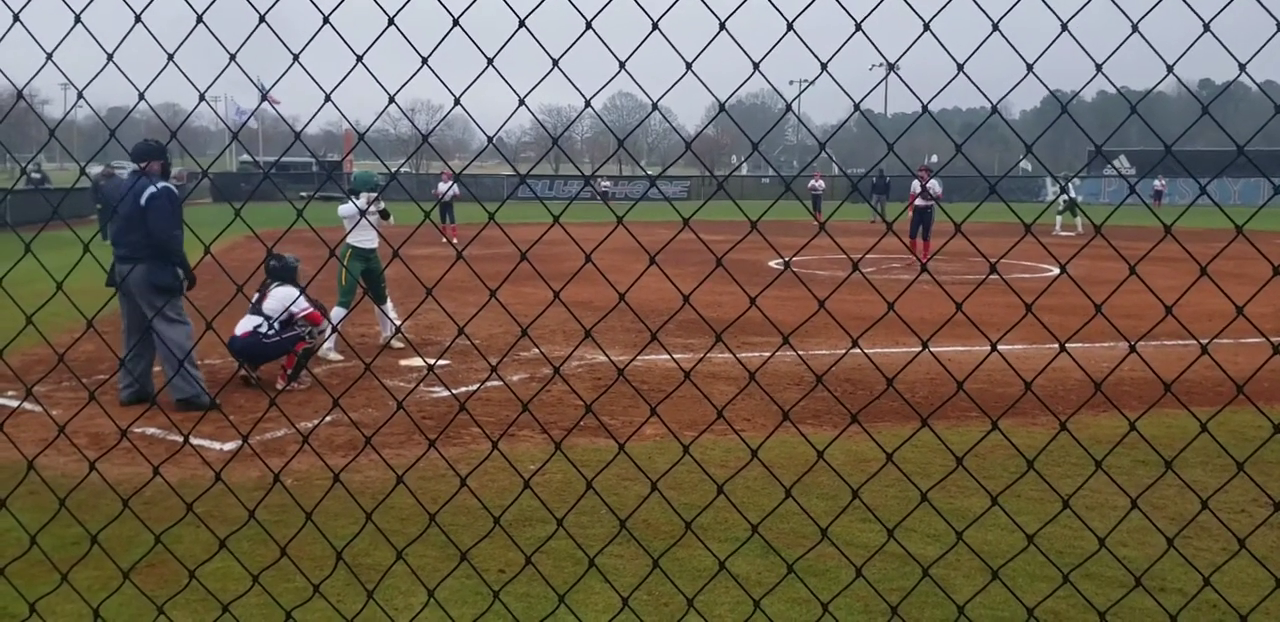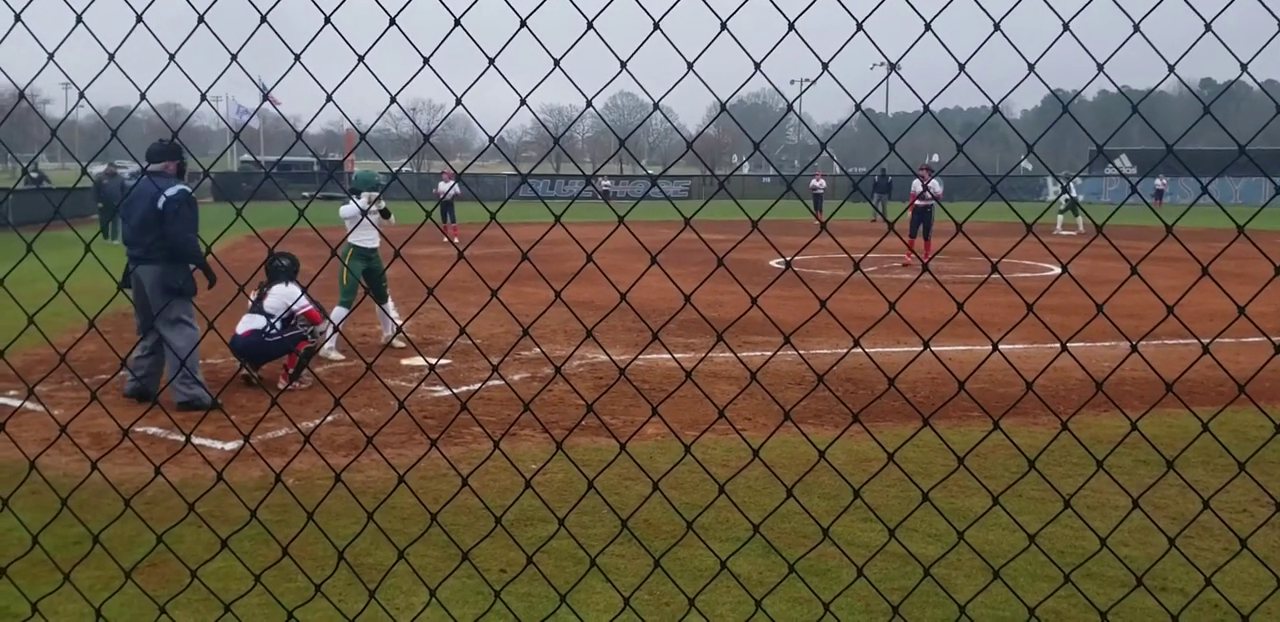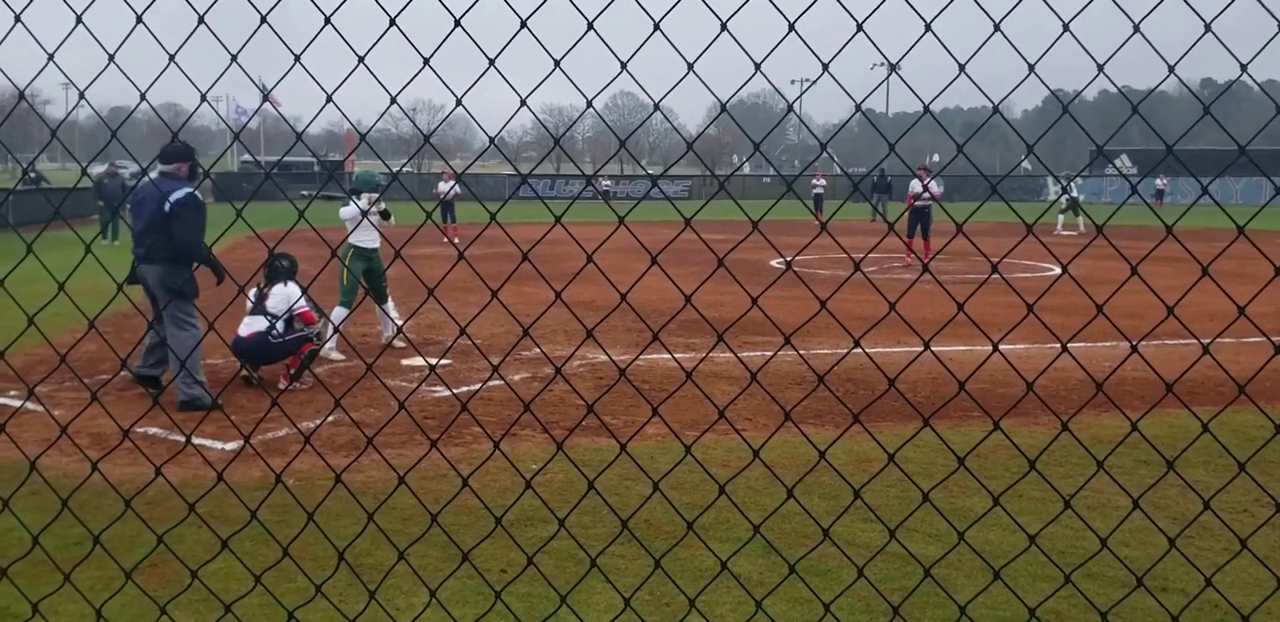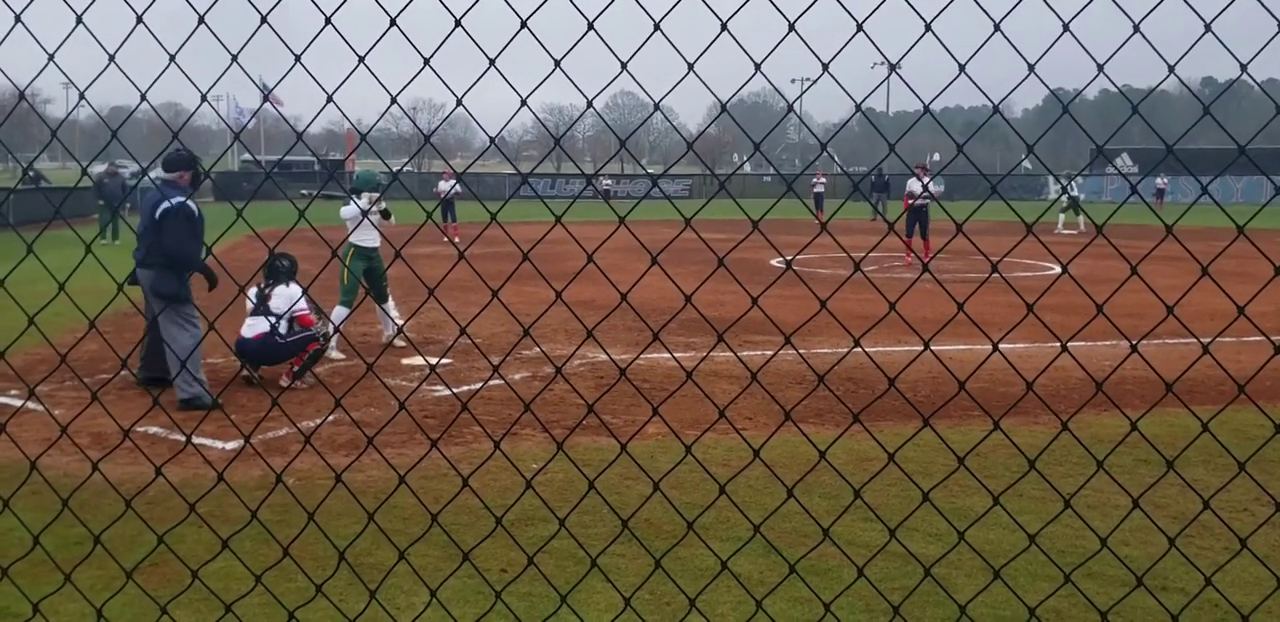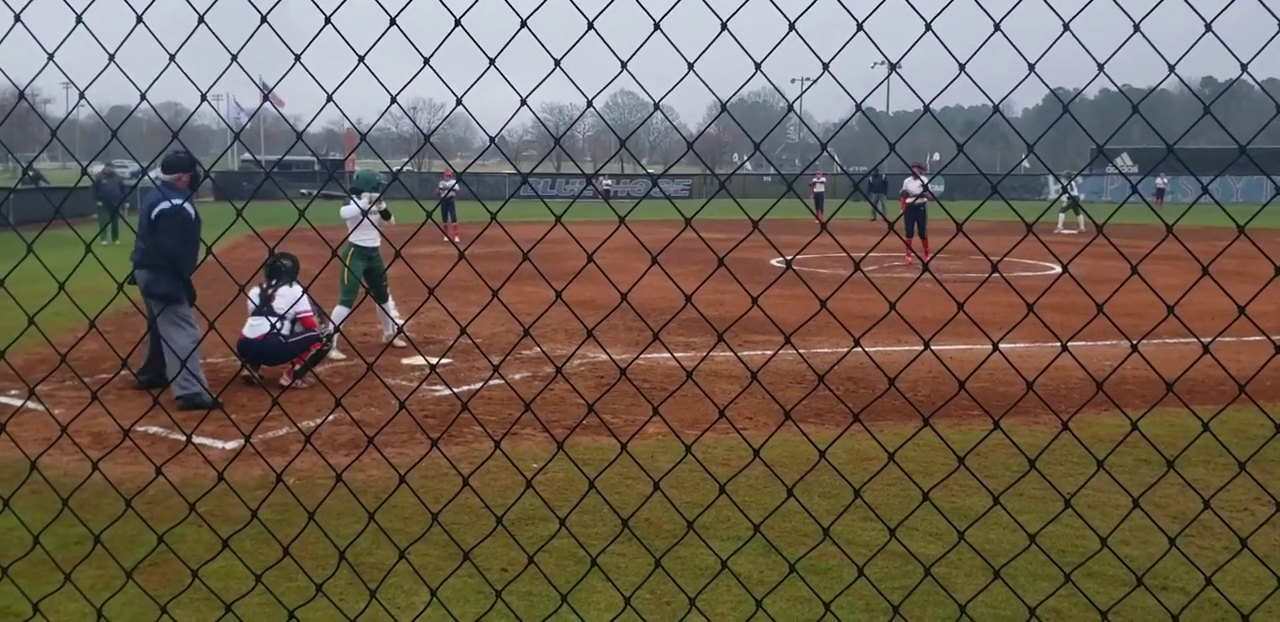
dt=0.2s
person 1, frame 1
left shoulder: (123, 189)
right shoulder: (160, 190)
left elbow: (115, 232)
right elbow: (167, 237)
right wrist: (186, 269)
left hip: (125, 267)
right hip: (151, 269)
left knee: (135, 331)
right knee: (173, 329)
left ankle: (133, 389)
right ankle: (189, 392)
person 1, frame 2
left shoulder: (134, 190)
right shoulder: (176, 192)
left elbow: (127, 232)
right elbow: (183, 240)
right wrist: (205, 267)
left hip: (138, 268)
right hip: (165, 270)
left knee: (150, 329)
right knee: (180, 331)
left ankle: (140, 385)
right ankle: (190, 394)
person 1, frame 3
left shoulder: (144, 188)
right shoulder: (184, 195)
left elbow: (139, 230)
right elbow: (189, 242)
right wrist: (213, 264)
left hip: (145, 265)
right hip: (169, 269)
left knee: (165, 322)
right knee: (184, 329)
left ankle: (148, 370)
right ankle: (192, 394)
person 1, frame 4
left shoulder: (155, 194)
right shoulder: (179, 204)
right elbow: (179, 250)
right wrist: (205, 270)
left hip: (148, 269)
right hip: (166, 274)
left knee: (160, 325)
right knee: (185, 330)
left ankle: (153, 372)
right ankle: (192, 393)
person 1, frame 5
left shoulder: (157, 196)
right shoulder: (175, 206)
right elbow: (173, 252)
right wrist: (187, 283)
left hip: (150, 272)
right hip: (163, 276)
left knee: (163, 327)
right knee: (183, 331)
right ankle: (190, 391)
person 2, frame 1
left shoulder: (373, 205)
right shoulder: (350, 204)
left elbow: (389, 221)
right elbow: (341, 213)
left wrist: (380, 205)
right wrist: (364, 201)
left hip: (372, 254)
right hip: (352, 254)
left knee: (381, 296)
right knee: (345, 300)
left ankle: (388, 335)
right ankle: (326, 347)
person 2, frame 2
left shoulder: (374, 204)
right shoulder: (352, 203)
left elbow: (390, 220)
right elbow: (343, 213)
left wrist: (380, 204)
right wrist: (365, 201)
left hip: (373, 254)
right hip: (354, 254)
left knee: (383, 296)
right knee: (346, 300)
left ankle: (389, 335)
right ankle: (328, 346)
person 2, frame 3
left shoulder: (374, 205)
right shoulder: (352, 204)
left elbow: (389, 221)
right elbow: (343, 215)
left wrist: (380, 205)
right wrist: (365, 202)
left hip: (373, 254)
right hip: (354, 254)
left knee: (383, 296)
right knee: (347, 300)
left ankle: (389, 335)
right ankle: (328, 346)
person 2, frame 4
left shoulder: (374, 205)
right shoulder: (352, 203)
left elbow: (390, 221)
right elbow: (344, 214)
left wrist: (381, 205)
right wrist: (365, 201)
left hip: (374, 254)
right hip: (355, 254)
left knee: (383, 295)
right knee: (347, 299)
left ankle: (390, 334)
right ankle: (329, 345)
person 2, frame 5
left shoulder: (374, 204)
right shoulder: (352, 203)
left elbow: (390, 221)
right elbow: (345, 214)
left wrist: (381, 205)
right wrist: (366, 201)
left hip: (374, 253)
right hip: (355, 253)
left knee: (383, 295)
right knee: (347, 299)
left ankle: (390, 334)
right ankle: (329, 345)
person 3, frame 1
left shoulder: (265, 289)
right shoulder: (290, 292)
right elbow: (317, 321)
left hip: (235, 344)
right hip: (253, 347)
right knee: (307, 333)
left ankle: (249, 367)
right ankle: (287, 378)
person 3, frame 2
left shoulder: (261, 288)
right shoulder: (290, 289)
right elbow: (315, 319)
left hip: (237, 344)
right hip: (255, 345)
right knee: (310, 333)
left ankle: (251, 366)
right ankle: (289, 378)
person 3, frame 3
left shoulder: (255, 290)
right shoulder: (290, 287)
right elbow: (309, 320)
right wrist: (316, 317)
left hip: (239, 346)
right hip: (260, 347)
right knee: (313, 334)
left ankle: (250, 367)
right ankle: (290, 378)
person 3, frame 4
left shoulder: (254, 291)
right shoulder: (293, 288)
right elbow: (306, 322)
right wrist: (316, 320)
left hip: (242, 347)
right hip: (267, 348)
right knee: (320, 335)
left ankle: (251, 367)
right ankle: (292, 376)
person 3, frame 5
left shoulder: (255, 291)
right shoulder: (296, 290)
right elbow: (309, 325)
right wrist: (319, 325)
left hip: (244, 347)
right hip: (271, 348)
right knee: (324, 337)
left ankle: (251, 367)
right ankle: (293, 375)
